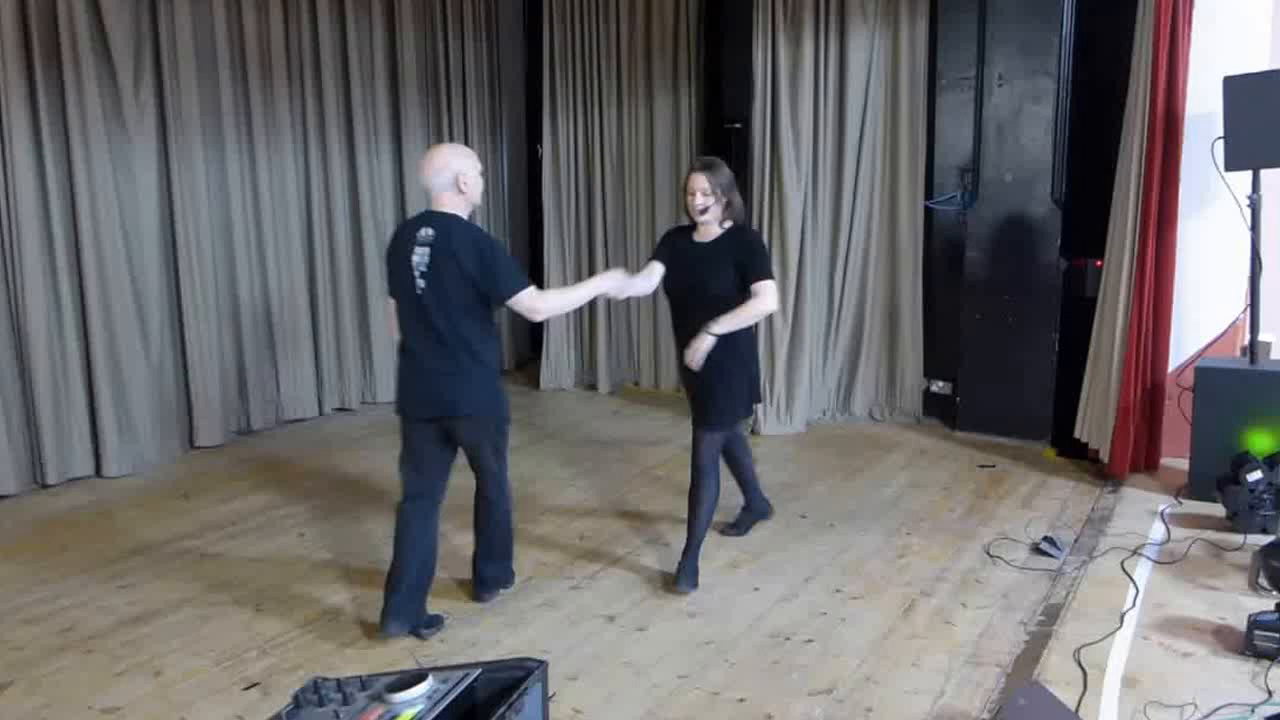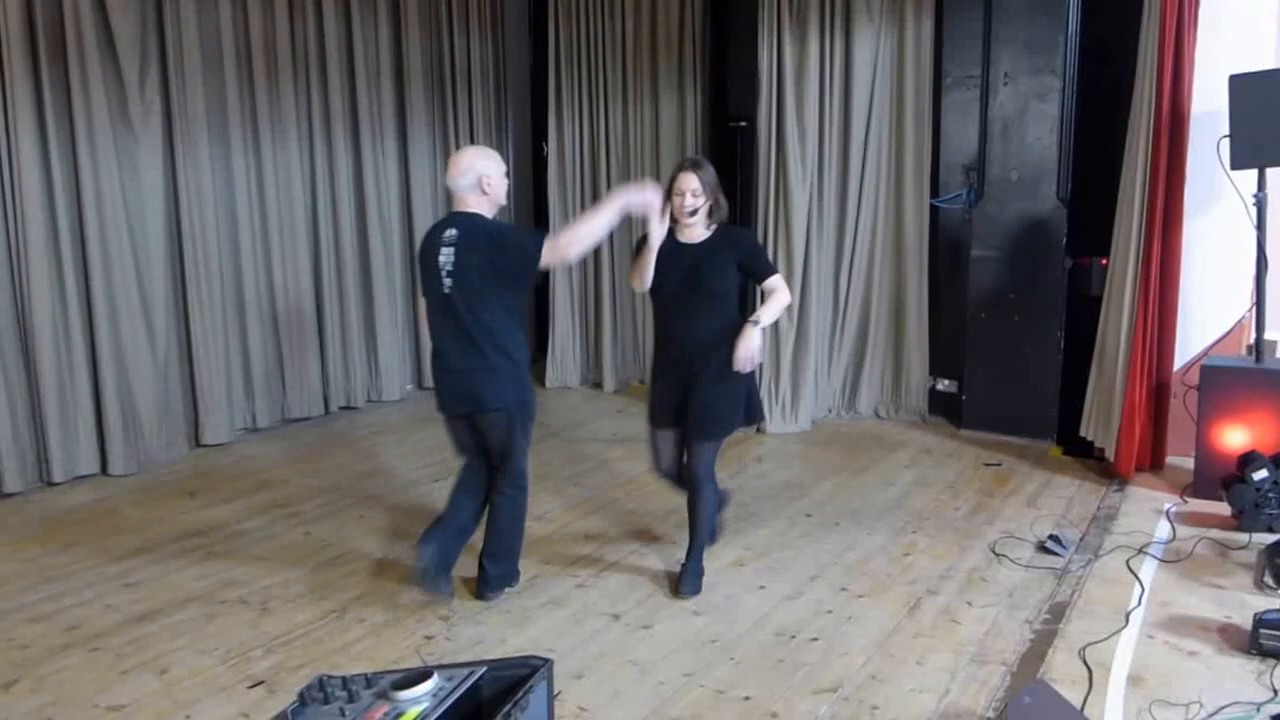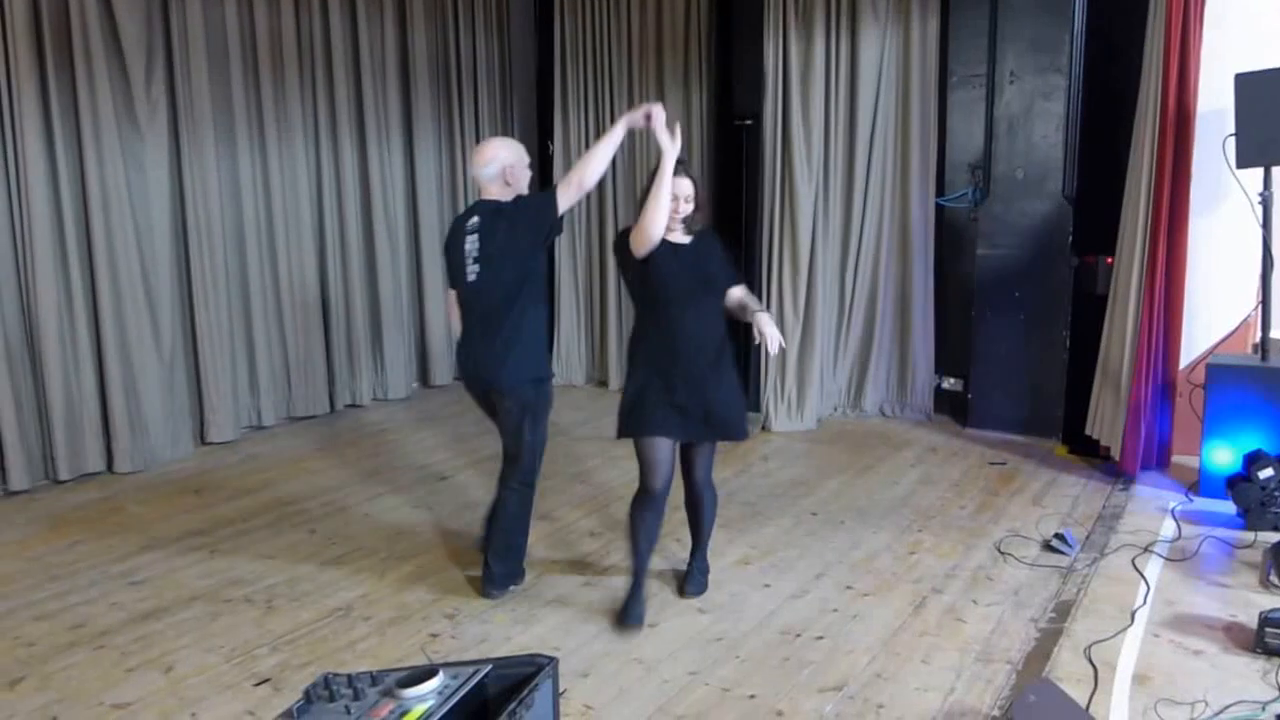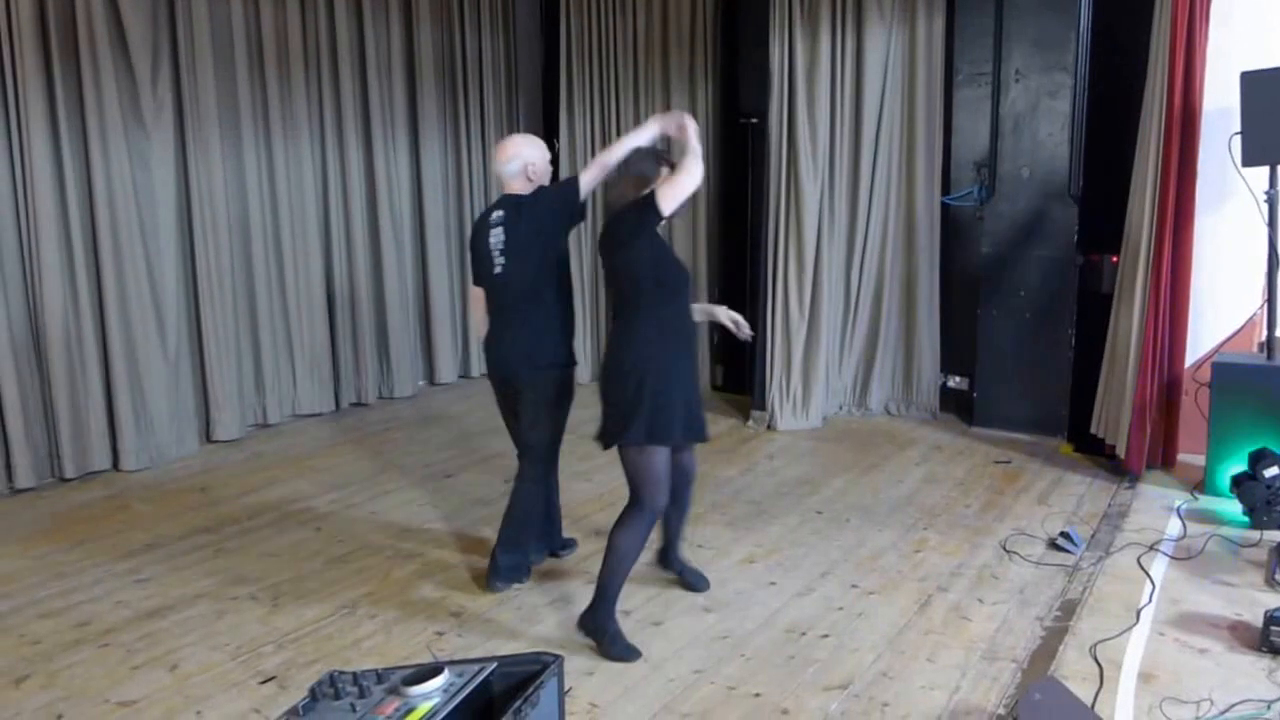
dt=0.2s
person 1, frame 1
left shoulder: (742, 242)
right shoulder: (673, 242)
left elbow: (766, 300)
right elbow: (648, 282)
left wrist: (710, 332)
right wrist: (620, 284)
left hip: (725, 364)
right hip: (694, 362)
left knee: (703, 457)
right knee: (727, 434)
left ankle: (689, 558)
right ankle: (756, 503)
person 1, frame 2
left shoulder: (736, 242)
right shoulder: (654, 245)
left elbow: (780, 292)
right elbow: (641, 284)
left wrist: (754, 325)
right wrist: (654, 234)
left hip: (718, 373)
right hip: (671, 369)
left knee: (699, 467)
right knee: (667, 465)
left ankle: (695, 561)
right ankle: (712, 499)
person 1, frame 3
left shoulder: (709, 245)
right shoulder: (632, 243)
left elbow: (734, 295)
right elbow: (650, 233)
left wrist: (756, 314)
right wrist: (666, 159)
left hip: (709, 376)
right hip: (656, 379)
left knee: (697, 475)
right knee: (654, 487)
left ankle: (699, 560)
right ankle: (636, 584)
person 1, frame 4
left shoulder: (639, 238)
right shoulder: (628, 226)
right elbow: (690, 178)
left wrist: (711, 311)
right wrist: (689, 137)
left hip: (665, 375)
right hip: (640, 378)
left knee: (682, 473)
right knee: (649, 496)
left ankle: (671, 554)
right ankle: (598, 613)
person 2, frame 1
left shoulder: (402, 239)
right shoulder: (475, 245)
right elbow: (536, 307)
right wrist: (597, 284)
left hip: (418, 393)
right hip: (474, 394)
left knee: (420, 496)
right knee: (492, 484)
left ankle: (401, 609)
right ankle: (491, 576)
person 2, frame 2
left shoulder: (433, 239)
right shoulder: (496, 240)
right elbow: (564, 249)
right wrist: (619, 201)
left hip: (451, 384)
right hip: (501, 386)
left knee: (478, 467)
right knee: (510, 476)
left ankle: (437, 547)
right ankle: (496, 575)
person 2, frame 3
left shoulder: (460, 229)
right shoulder: (519, 220)
right elbow: (581, 180)
right wrist: (625, 122)
left hip: (476, 366)
right hip: (519, 369)
left knee: (519, 455)
right knee: (520, 465)
left ankle: (502, 546)
right ankle: (500, 573)
person 2, frame 4
left shoulder: (484, 224)
right shoulder: (550, 207)
left elbow: (479, 302)
right elbow: (606, 163)
right wrist: (657, 125)
left hip: (510, 362)
right hip: (543, 360)
left knee: (536, 452)
right knee: (536, 460)
left ankle: (547, 539)
right ankle: (508, 564)
